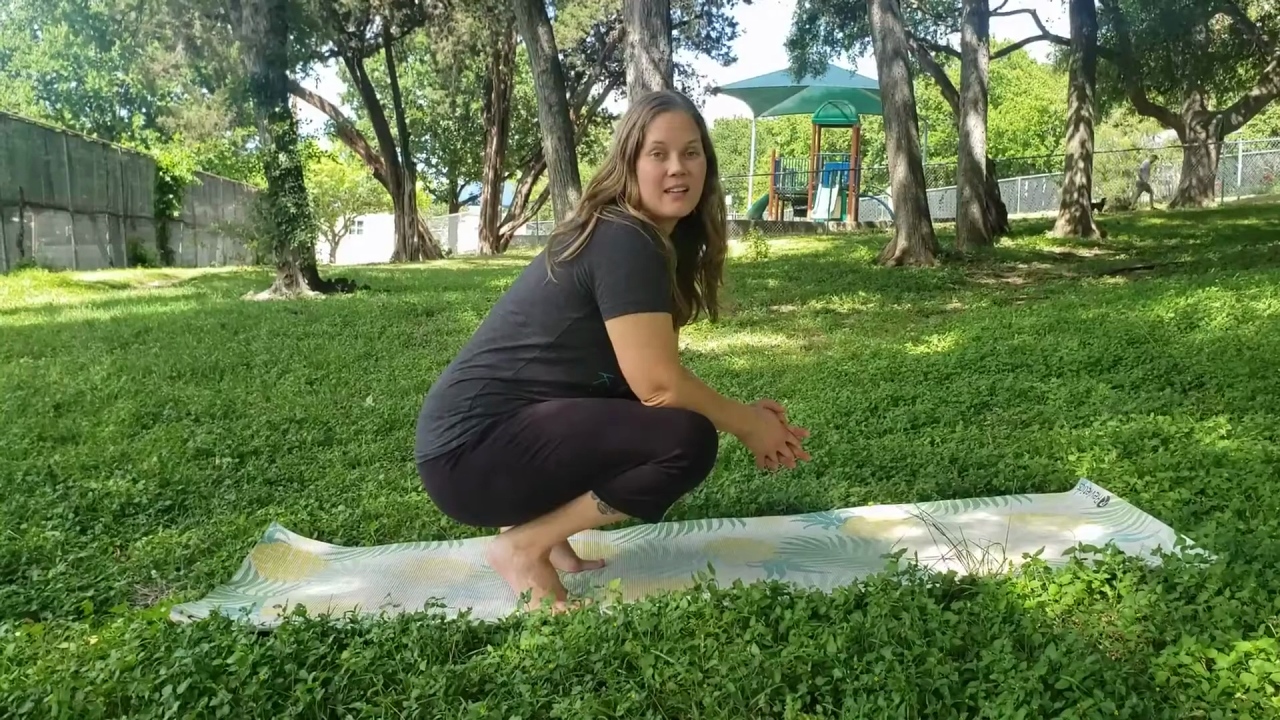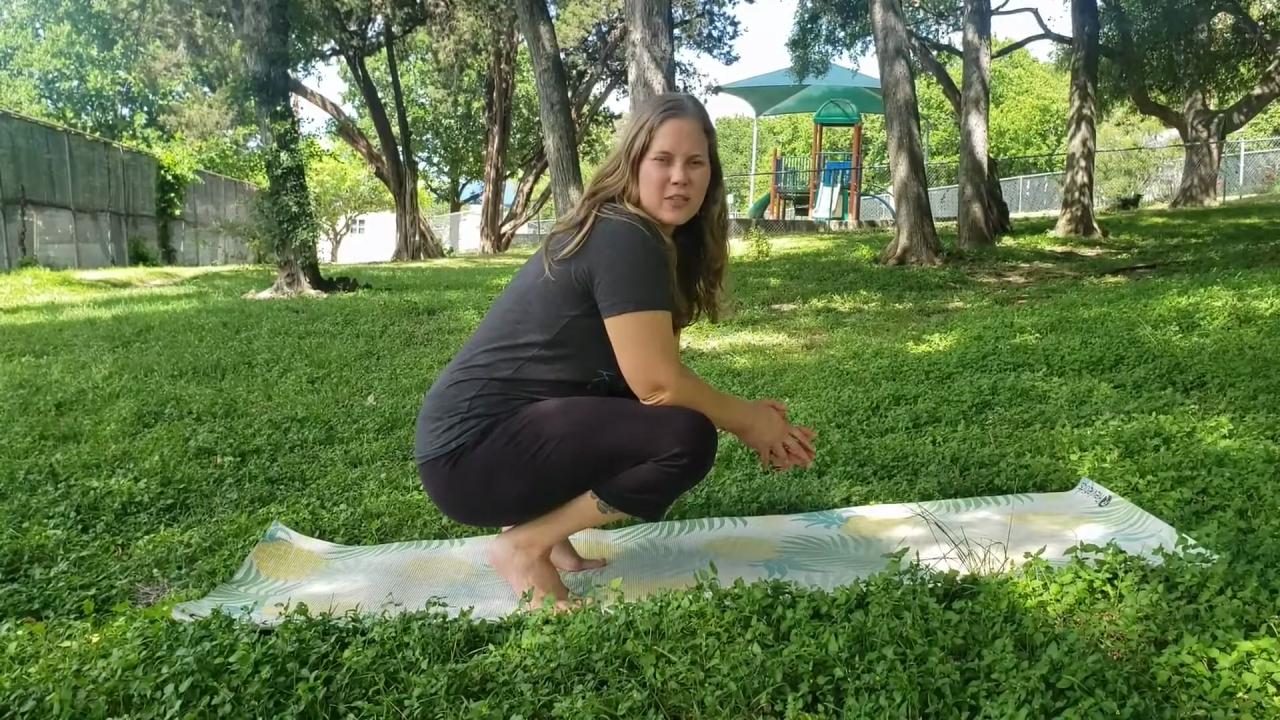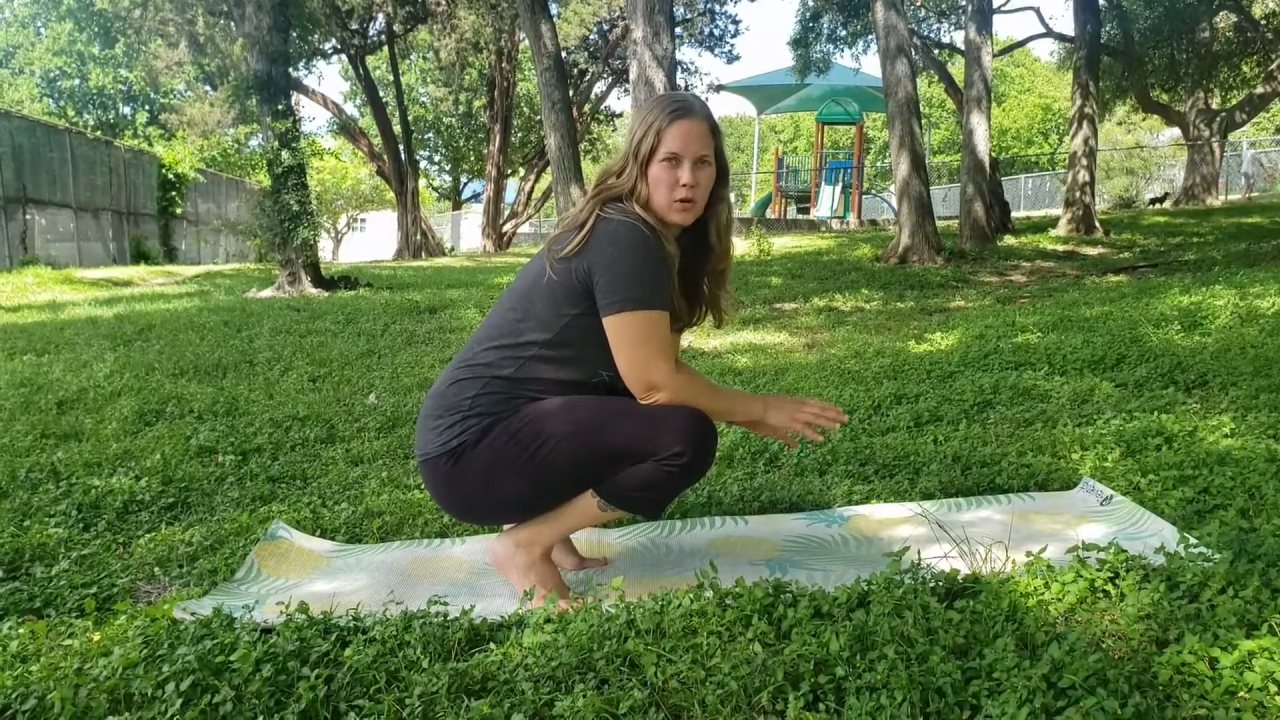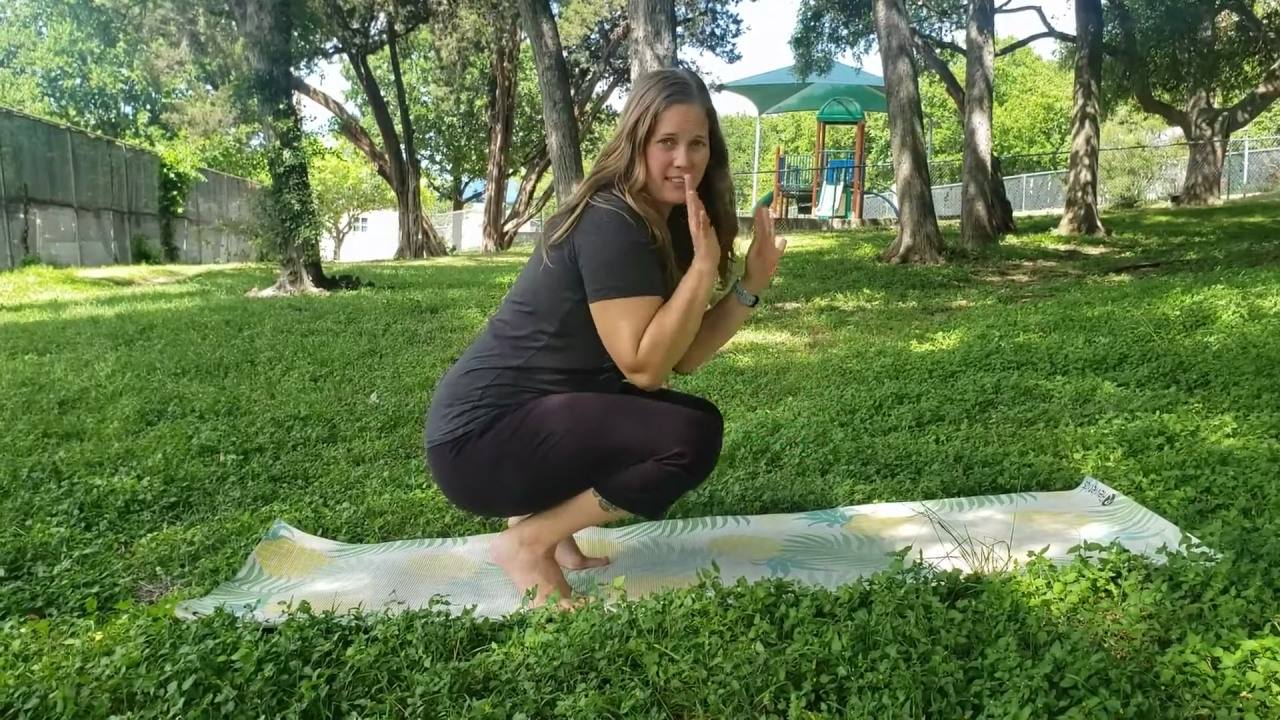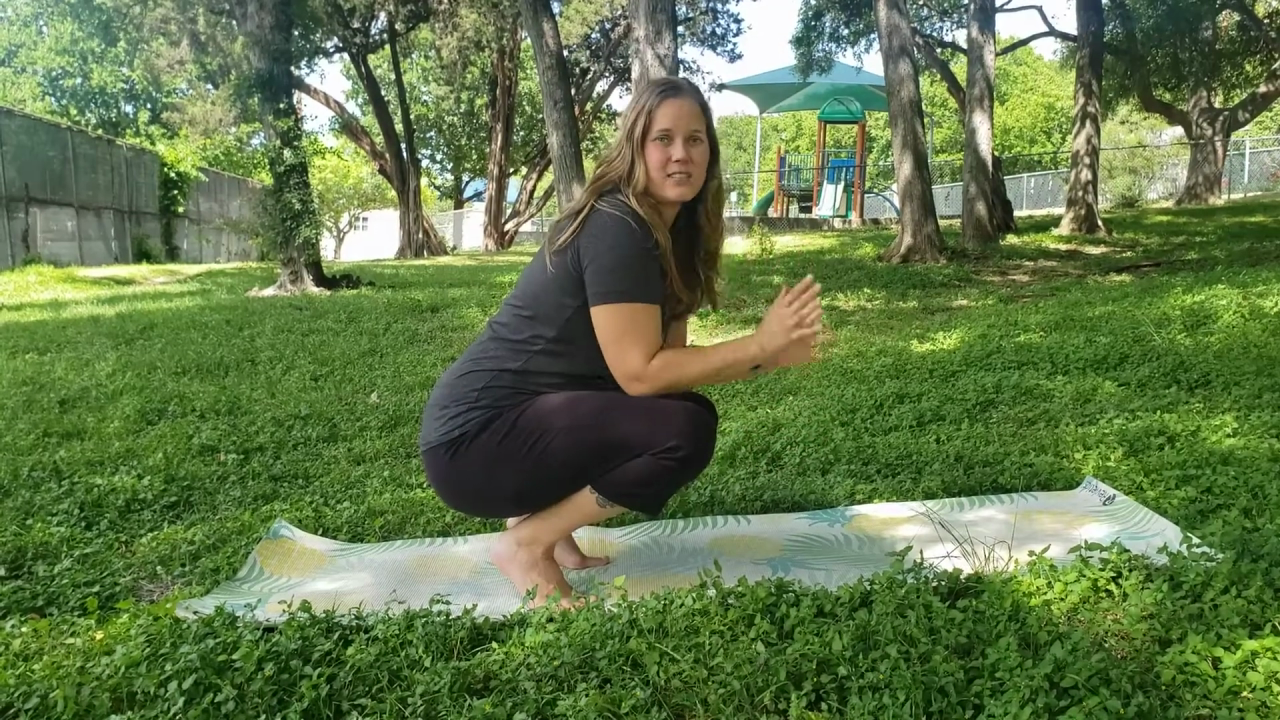
dt=1s
person 1, frame 1
left shoulder: (660, 238)
right shoulder: (623, 241)
left elbow: (656, 380)
right elbow: (659, 384)
left wrist: (742, 415)
right wrist: (748, 424)
left hip: (516, 426)
right hip: (472, 448)
left knee: (679, 416)
right knee: (688, 441)
left ankle: (539, 525)
right ankle: (522, 546)
person 1, frame 2
left shoulder: (657, 238)
right shoulder: (624, 238)
left elbow: (660, 371)
right elbow: (658, 384)
left wrist: (741, 416)
right wrist: (749, 419)
left hip: (518, 425)
right hip: (471, 449)
right knee: (687, 439)
left ankle: (539, 522)
right ankle: (523, 545)
person 1, frame 3
left shoulder: (665, 239)
right shoulder: (622, 239)
left elbow: (663, 368)
right elbow: (655, 384)
left wrist: (748, 412)
right wrist: (760, 408)
left hip: (523, 422)
right hip: (471, 448)
left knee: (681, 414)
right knee: (686, 439)
left ankle: (539, 516)
right ankle: (524, 546)
person 1, frame 4
left shoulder: (664, 224)
right shoulder: (610, 224)
left elbow: (683, 355)
right elbow: (644, 366)
left wrist: (752, 282)
right wrist: (705, 265)
left hip: (536, 415)
right hip: (479, 437)
left knee: (697, 419)
right knee: (689, 439)
left ankle: (542, 516)
right ankle: (527, 543)
person 1, frame 5
left shoulder: (670, 232)
right shoulder: (616, 228)
left elbow: (667, 360)
right elbow: (639, 373)
left wrist: (768, 352)
right wrist: (758, 345)
left hip: (531, 416)
right hip: (477, 437)
left knee: (691, 410)
right knee: (684, 433)
left ankle: (541, 516)
right ankle: (527, 544)
